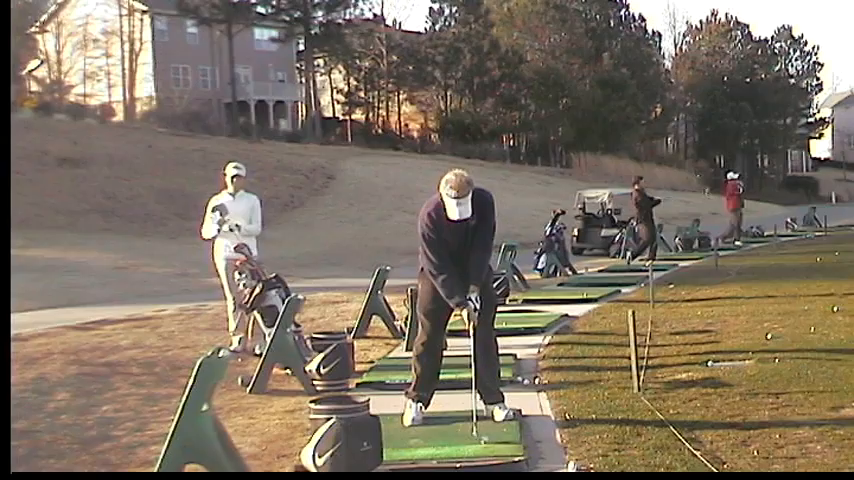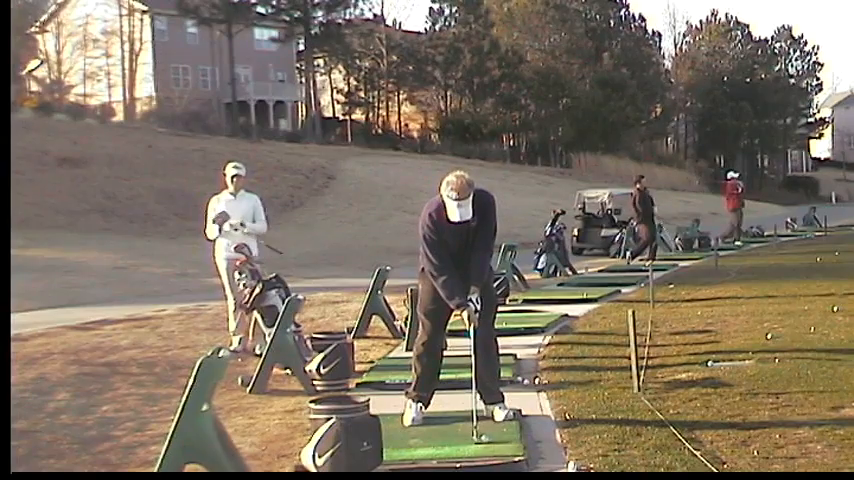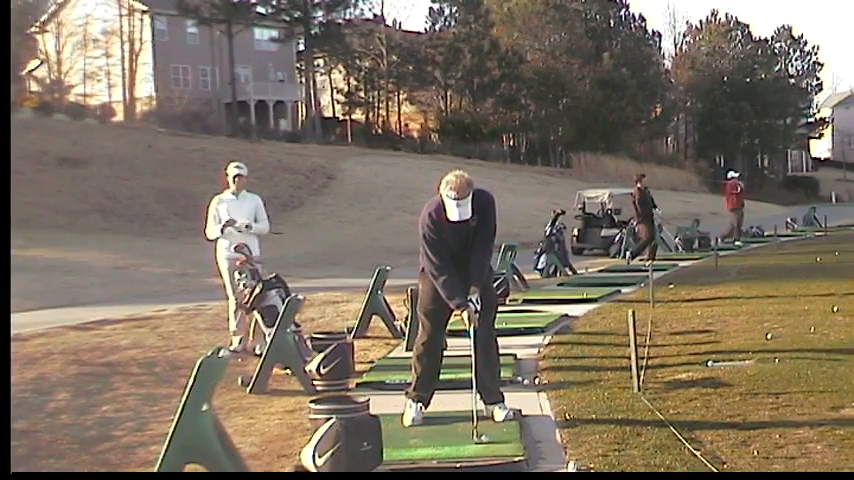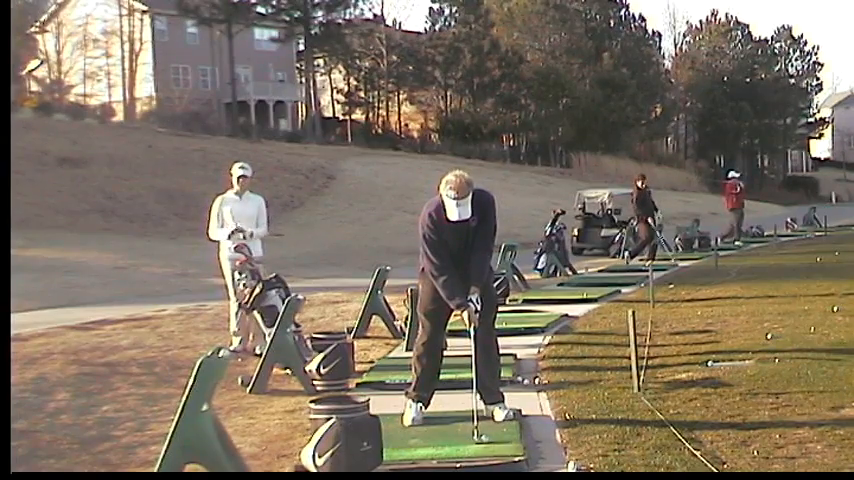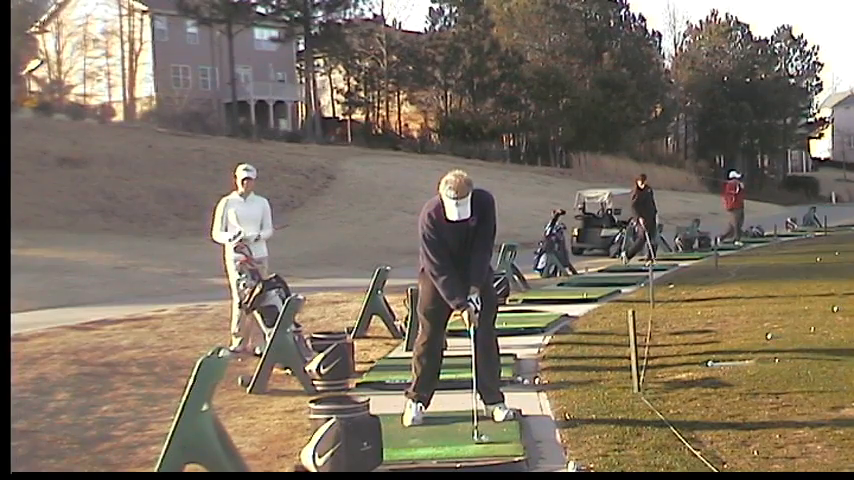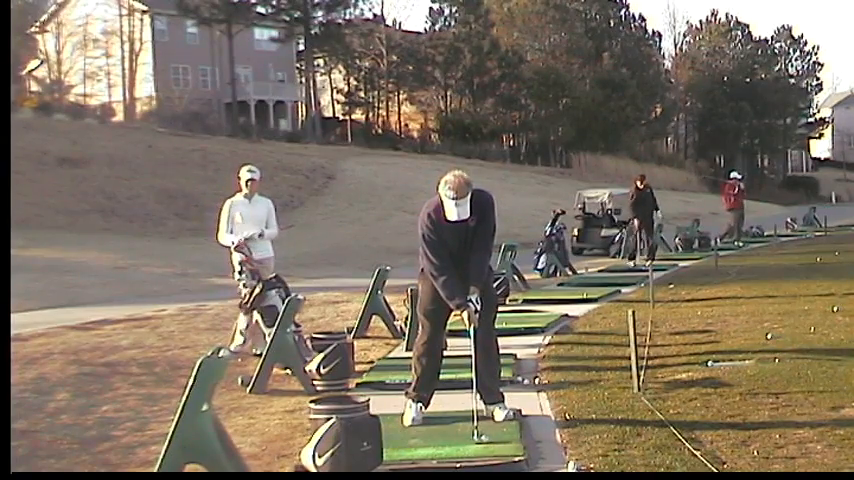
dt=0.3s
person 1, frame 1
left shoulder: (484, 201)
right shoulder: (429, 214)
left elbow: (482, 248)
right elbow: (436, 266)
left wrist: (473, 289)
right wrist: (459, 303)
left hip: (476, 272)
right hip: (437, 276)
left knee: (484, 335)
right knee: (429, 336)
left ankle: (493, 400)
right ankle: (416, 400)
person 1, frame 2
left shoulder: (486, 202)
right shoulder: (431, 216)
left elbow: (484, 249)
right elbow: (437, 267)
left wrist: (474, 291)
right wrist: (460, 304)
left hip: (477, 273)
right hip: (438, 276)
left knee: (485, 335)
right knee: (429, 336)
left ankle: (493, 399)
right ankle: (416, 399)
person 1, frame 3
left shoulder: (485, 202)
right shoulder: (430, 215)
left elbow: (483, 248)
right elbow: (438, 267)
left wrist: (475, 290)
right wrist: (460, 304)
left hip: (477, 273)
right hip: (438, 277)
left knee: (485, 335)
right knee: (429, 336)
left ankle: (493, 399)
right ankle: (416, 399)
person 1, frame 4
left shoulder: (485, 202)
right shoulder: (430, 215)
left elbow: (484, 249)
right elbow: (438, 267)
left wrist: (475, 291)
right wrist: (460, 304)
left hip: (477, 274)
right hip: (438, 277)
left knee: (485, 335)
right knee: (429, 336)
left ankle: (493, 400)
right ankle: (416, 400)
person 1, frame 5
left shoulder: (485, 202)
right shoulder: (430, 215)
left elbow: (483, 249)
right elbow: (437, 267)
left wrist: (475, 290)
right wrist: (460, 304)
left hip: (477, 273)
right hip: (438, 276)
left knee: (485, 335)
right knee: (429, 336)
left ankle: (493, 399)
right ankle: (416, 400)
person 1, frame 6
left shoulder: (484, 202)
right shoulder: (429, 215)
left elbow: (483, 249)
right elbow: (437, 267)
left wrist: (474, 290)
right wrist: (459, 304)
left hip: (477, 273)
right hip: (437, 277)
left knee: (485, 335)
right knee: (429, 336)
left ankle: (493, 399)
right ankle: (416, 399)
person 2, frame 1
left shoulder: (252, 200)
right shoulder: (216, 201)
left elbow: (257, 228)
right elbow: (206, 233)
left wrist: (234, 225)
right wrist: (219, 224)
left hip: (248, 255)
right hip: (225, 255)
right knee: (232, 298)
right ankle: (238, 340)
person 2, frame 2
left shoulder: (253, 200)
right shoulder: (216, 201)
left elbow: (262, 227)
right elbow: (210, 234)
left wrist: (240, 224)
right wrist: (218, 224)
left hip: (249, 255)
right hip: (226, 255)
right knee: (233, 298)
right ankle: (238, 341)
person 2, frame 3
left shoulder: (255, 200)
right shoulder: (218, 201)
left elbow: (265, 227)
right elbow: (210, 233)
left wrist: (246, 225)
right wrist: (222, 227)
left hip: (251, 255)
right hip: (227, 255)
right knee: (235, 298)
right ankle: (238, 340)
person 2, frame 4
left shoulder: (258, 201)
right shoulder: (222, 201)
left elbow: (263, 230)
right elbow: (213, 232)
left wrist: (248, 233)
right wrist: (230, 232)
left hip: (254, 255)
right hip: (230, 255)
right knee: (236, 298)
left ankle: (259, 341)
right ankle: (238, 341)
person 2, frame 5
left shoulder: (262, 203)
right shoulder: (226, 203)
left elbow: (269, 231)
right elbow: (216, 234)
left wrist: (255, 236)
right wrist: (232, 238)
left hip: (259, 257)
right hip: (236, 257)
right knee: (239, 300)
left ankle: (260, 342)
right ankle: (238, 342)
person 2, frame 6
left shoulder: (266, 203)
right shoulder: (231, 204)
left elbow: (274, 231)
right elbow: (222, 236)
left wrist: (258, 233)
right wrist: (236, 240)
left hip: (265, 257)
right hip: (243, 258)
left ankle: (260, 343)
right ankle: (240, 341)
